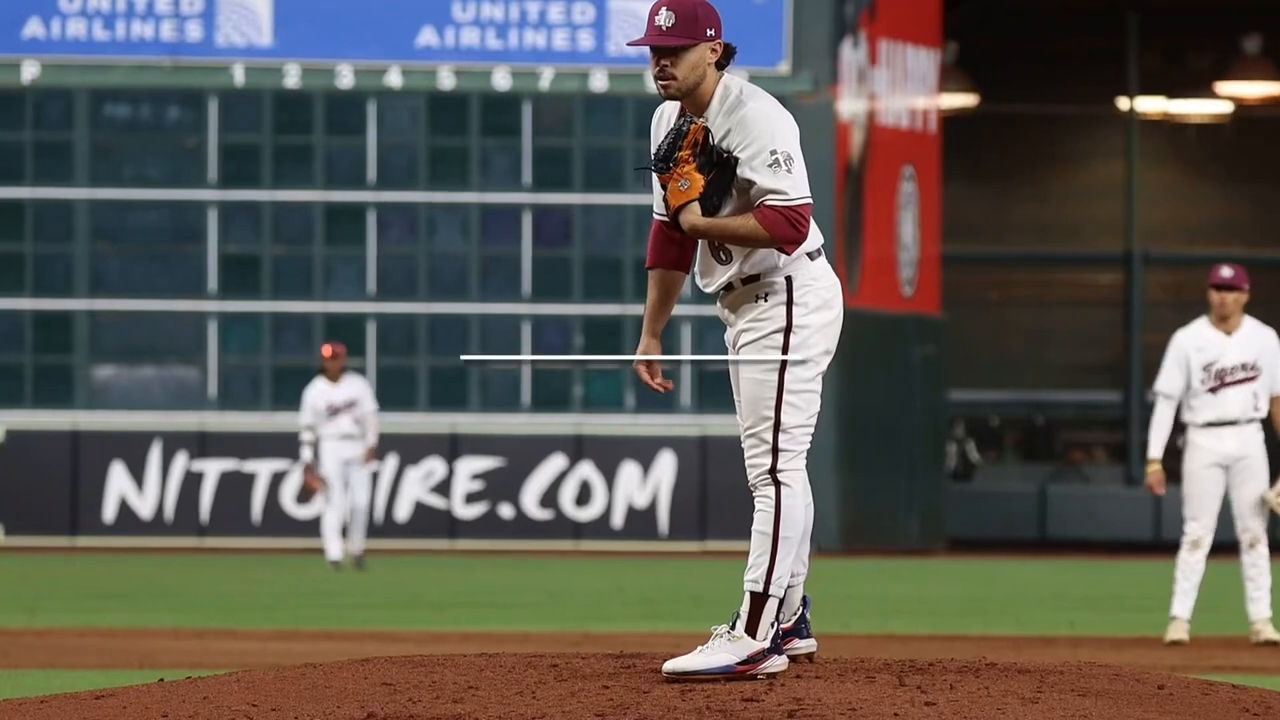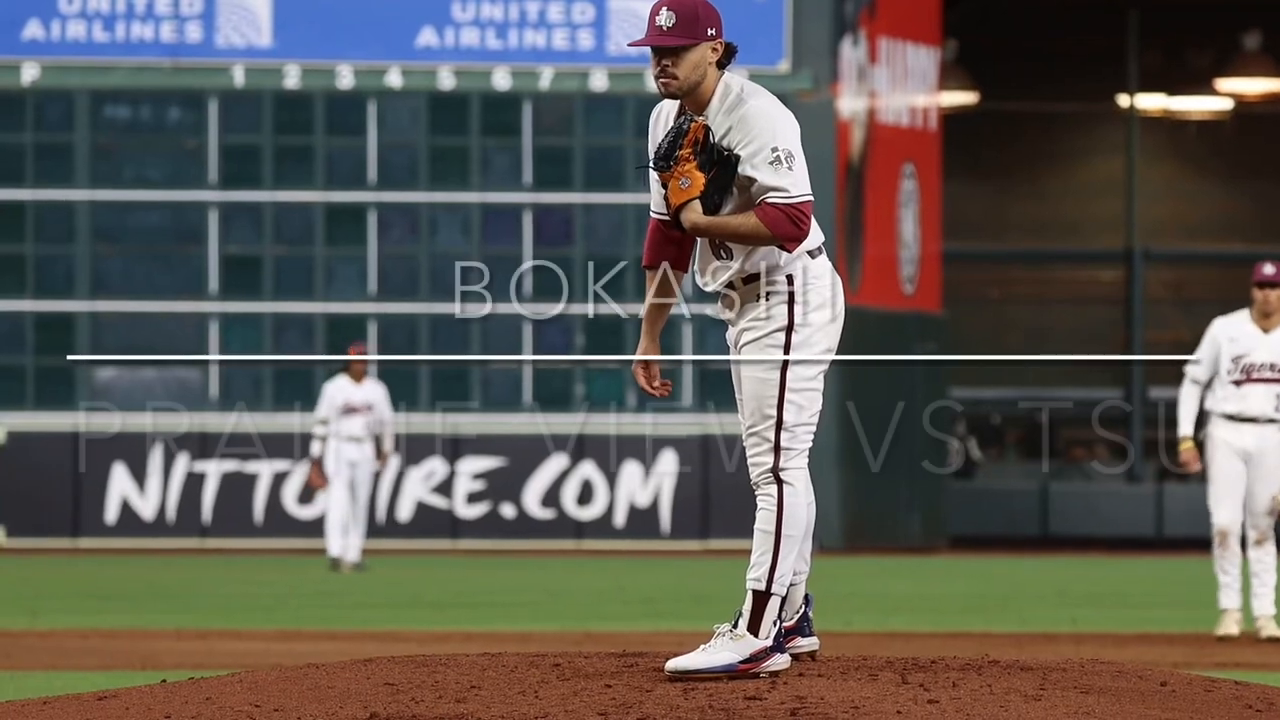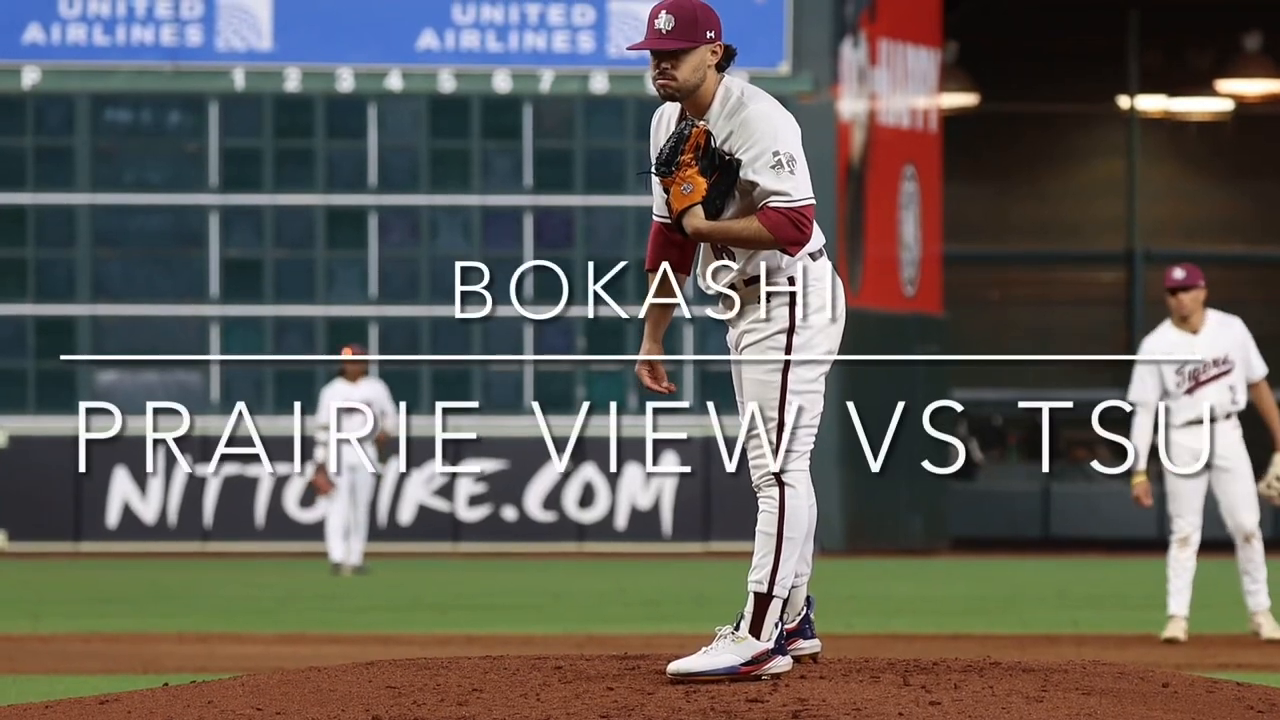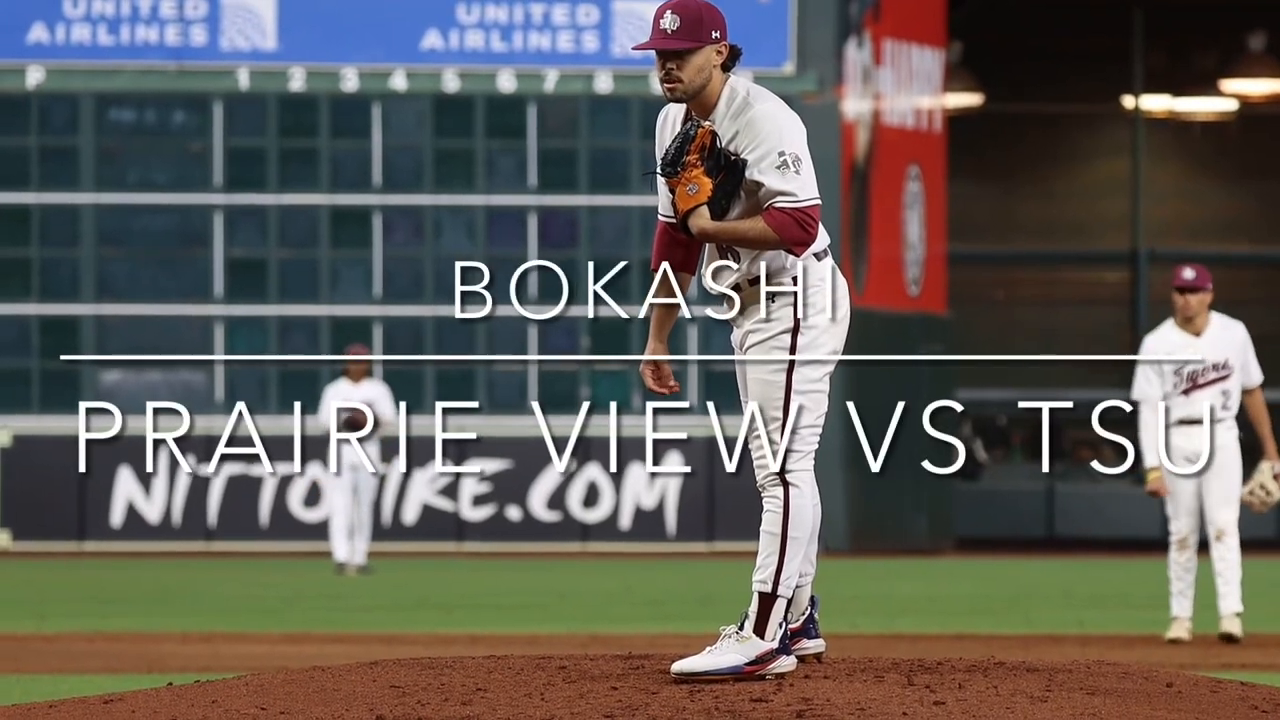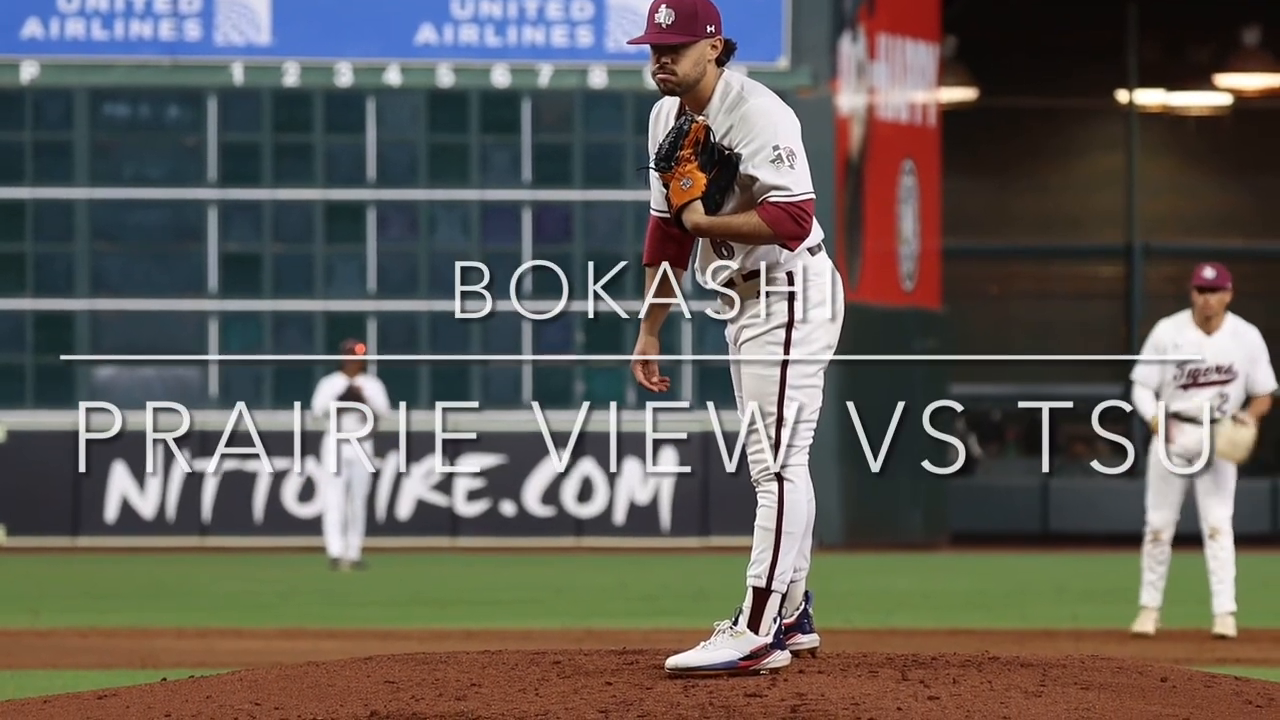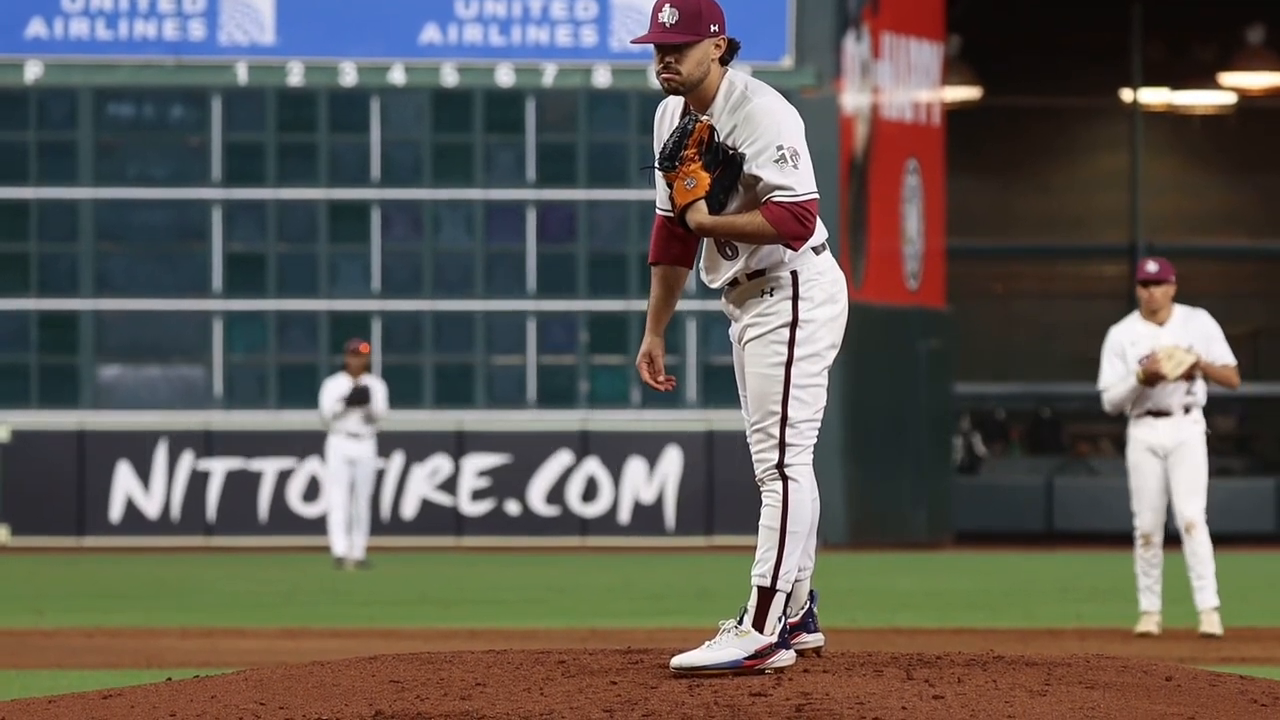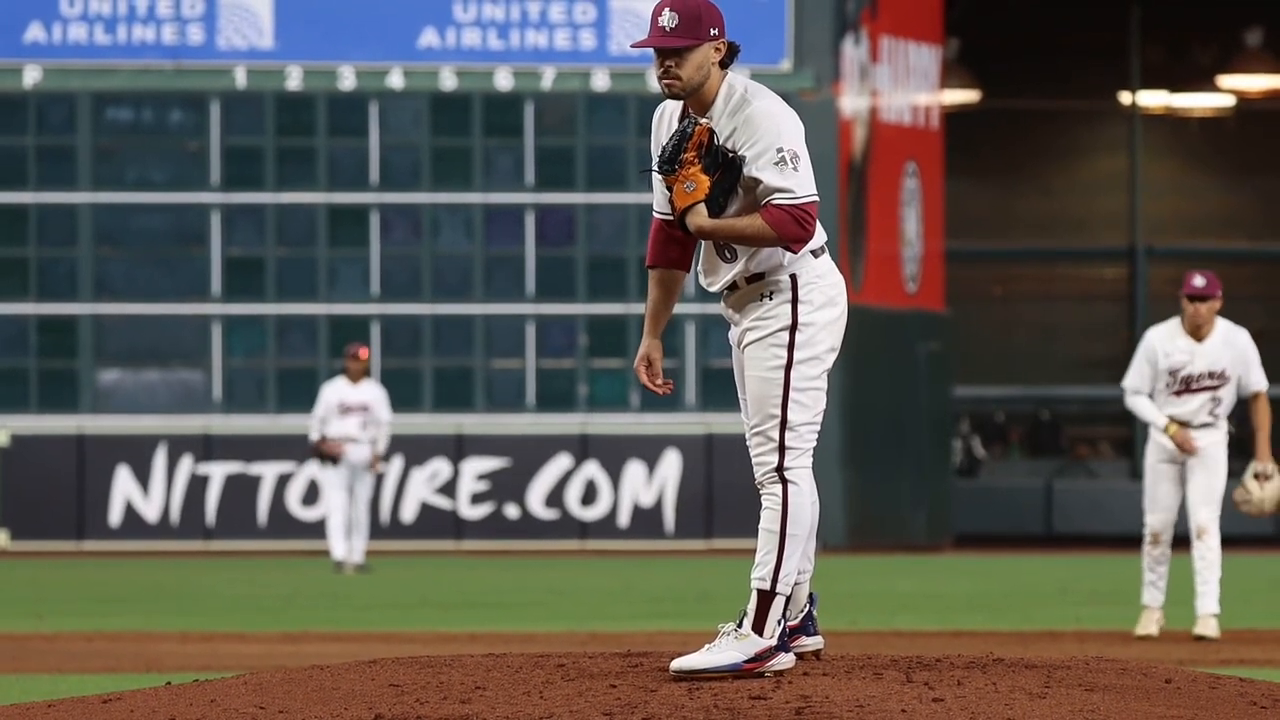
dt=0.7s
person 1, frame 1
left shoulder: (754, 116)
right shoulder: (667, 120)
left elbow: (789, 224)
right elbow: (669, 233)
left wrist: (701, 223)
right wrist: (651, 334)
left hip: (788, 299)
right hip: (742, 303)
left knee: (773, 466)
right knee: (773, 465)
left ankle: (757, 637)
right ankle: (788, 620)
person 1, frame 2
left shoulder: (756, 115)
right shoulder: (666, 119)
left elbow: (790, 221)
right elbow: (666, 232)
left wrist: (701, 221)
right wrist: (649, 336)
left hip: (789, 298)
right hip: (743, 302)
left knee: (776, 464)
right knee: (774, 464)
left ankle: (758, 635)
right ankle: (791, 617)
person 1, frame 3
left shoulder: (757, 118)
right shoulder: (667, 122)
left elbow: (793, 225)
right elbow: (669, 235)
left wrist: (704, 227)
right wrist: (652, 337)
left hip: (791, 300)
right hip: (744, 305)
left knee: (777, 468)
right knee: (776, 467)
left ankle: (760, 638)
right ankle: (792, 620)
person 1, frame 4
left shoulder: (763, 119)
right shoulder: (672, 123)
left elbow: (799, 226)
right elbow: (673, 237)
left wrist: (708, 227)
right wrist: (657, 338)
left hip: (796, 301)
right hip: (749, 306)
left knee: (782, 468)
right knee: (781, 468)
left ankle: (764, 638)
right ankle: (797, 620)
person 1, frame 5
left shoulder: (757, 112)
right shoulder: (665, 115)
left elbow: (792, 219)
right elbow: (665, 227)
left wrist: (702, 222)
right wrist: (649, 330)
left hip: (790, 295)
right hip: (741, 298)
left knee: (776, 462)
right knee: (774, 461)
left ankle: (758, 632)
right ankle: (791, 614)
person 1, frame 6
left shoulder: (760, 112)
right shoulder: (670, 116)
left elbow: (797, 219)
right elbow: (671, 228)
left wrist: (706, 221)
right wrist: (654, 331)
left hip: (793, 293)
right hip: (746, 299)
left knee: (781, 460)
right knee: (777, 460)
left ankle: (763, 631)
right ankle: (796, 613)
person 1, frame 7
left shoulder: (760, 115)
right shoulder: (668, 120)
left elbow: (796, 222)
right elbow: (669, 232)
left wrist: (706, 225)
right wrist: (652, 334)
left hip: (793, 297)
right hip: (744, 303)
left knee: (780, 463)
right knee: (776, 463)
left ankle: (763, 635)
right ankle: (795, 616)
person 2, frame 1
right shoulder: (1187, 339)
right elbow: (1166, 400)
right wrist: (1154, 459)
left hip: (1249, 441)
right hip: (1204, 443)
right knee: (1196, 532)
right ankle: (1179, 619)
person 2, frame 2
right shoulder: (1224, 329)
right elbow: (1192, 383)
right wrist: (1185, 440)
right hip: (1225, 434)
right knee: (1226, 522)
right ankle: (1231, 610)
person 2, frame 3
left shoulder: (1232, 328)
right shoulder: (1155, 345)
right elbow: (1143, 410)
right wrist: (1139, 471)
left hip: (1226, 435)
right hip: (1181, 441)
left knee: (1246, 524)
right knee: (1184, 530)
right ankle: (1177, 617)
person 2, frame 4
left shoulder: (1234, 332)
right shoulder: (1156, 343)
right elbow: (1148, 410)
right wrist: (1152, 469)
left hip: (1222, 437)
right hip: (1177, 441)
left knee: (1223, 525)
right knee: (1182, 532)
left ankle: (1230, 614)
right ankle: (1181, 618)
person 2, frame 5
left shoulder: (1247, 337)
right shoulder: (1166, 331)
left elbow: (1266, 396)
right elbow: (1141, 389)
left wrist: (1249, 414)
right wrist: (1155, 419)
right hip: (1170, 436)
left knee: (1217, 524)
right knee: (1159, 523)
left ankle: (1225, 613)
right ankle: (1149, 608)
person 2, frame 6
left shoulder: (1199, 322)
right shoulder: (1120, 334)
left elbow: (1233, 379)
right elbow: (1110, 402)
left wrist: (1201, 364)
right wrist: (1141, 376)
left hip: (1187, 428)
right hip: (1144, 433)
left knee: (1190, 517)
right knee: (1147, 525)
left ankle: (1208, 608)
right ankle: (1150, 611)
person 2, frame 7
left shoulder: (1238, 340)
right shoulder: (1156, 339)
left elbow: (1258, 395)
right elbow: (1134, 396)
left wrist: (1262, 449)
right wrist: (1170, 428)
left hip: (1210, 438)
right hip: (1164, 437)
left knee: (1204, 523)
right knee: (1157, 524)
left ankle: (1207, 614)
right ankle: (1153, 607)
person 3, frame 1
left shoulder: (864, 45)
right shoulder: (847, 47)
left elbow: (866, 87)
right elbow: (844, 90)
left hip: (860, 121)
right hip: (849, 121)
left knee: (857, 192)
right knee: (848, 195)
left ankle: (854, 275)
right ankle: (849, 274)
person 3, frame 2
left shoulder: (863, 42)
right shoulder: (846, 44)
left elbow: (866, 85)
right elbow: (844, 87)
left hip: (859, 118)
right hip: (849, 120)
left knee: (857, 191)
right knee: (848, 190)
left ankle: (855, 272)
right ankle: (849, 271)
person 3, frame 3
left shoulder: (865, 44)
right shoulder: (847, 46)
left elbow: (867, 87)
right elbow: (844, 89)
left hip: (860, 120)
right hip: (849, 120)
left knee: (858, 195)
right knee: (849, 201)
left ankle: (856, 275)
right ankle: (851, 273)
person 3, frame 4
left shoulder: (868, 43)
right shoulder: (852, 46)
left elbow: (870, 86)
right elbow: (850, 88)
left hip: (864, 119)
right hip: (854, 119)
left knee: (862, 191)
right knee: (854, 188)
left ankle: (861, 273)
right ankle: (855, 274)
person 3, frame 5
left shoulder: (863, 37)
right shoulder: (846, 40)
left elbow: (865, 80)
right elbow: (843, 83)
left hip: (859, 114)
right hip: (848, 115)
left knee: (857, 184)
right knee: (847, 186)
left ankle: (855, 269)
right ankle: (850, 267)
person 3, frame 6
left shoulder: (866, 36)
right shoulder: (849, 40)
left elbow: (868, 79)
right elbow: (848, 83)
left wrist: (866, 104)
left hip: (863, 115)
right hip: (853, 115)
left knee: (861, 184)
right knee: (853, 184)
left ankle: (860, 268)
right ankle: (854, 266)
person 3, frame 7
left shoulder: (865, 39)
right shoulder: (848, 43)
left elbow: (868, 81)
right elbow: (846, 87)
left wrist: (863, 109)
left hip: (861, 117)
right hip: (851, 117)
left knee: (860, 189)
right knee: (851, 187)
left ankle: (859, 270)
right ankle: (853, 271)
person 4, frame 1
left shoulder: (358, 382)
right shoulder: (313, 391)
left elbow: (370, 414)
right elbow: (307, 427)
left wrist: (372, 445)
right wrist: (308, 462)
left hip: (358, 448)
right hip: (331, 448)
left knee: (361, 502)
right knee: (333, 503)
left ankle: (356, 551)
right ankle: (334, 557)
person 4, frame 2
left shoulder: (378, 389)
right shoulder: (333, 386)
left elbow: (386, 421)
right elbow: (321, 421)
left wrist: (386, 451)
right wrist: (315, 457)
left hip: (365, 451)
right hip: (337, 448)
left knee: (360, 505)
right knee: (338, 501)
left ankle: (354, 557)
right ankle: (335, 554)
person 4, frame 3
left shoulder: (377, 387)
right shoulder: (330, 390)
left elbow: (390, 415)
right elbow: (322, 427)
left wrist: (385, 432)
right wrist: (320, 463)
left hip: (366, 452)
right hip: (338, 451)
left knee: (361, 507)
right knee: (337, 505)
left ankle: (355, 560)
right ankle: (337, 560)
person 4, frame 4
left shoulder: (379, 388)
right shoulder: (333, 389)
left elbow: (391, 418)
right elbow: (324, 420)
left wrist: (370, 417)
right wrist: (343, 422)
left hip: (369, 451)
right hip: (341, 450)
left knee: (365, 506)
right knee: (341, 505)
left ankle: (360, 559)
right ankle: (342, 559)
person 4, frame 5
left shoulder: (373, 384)
right shoulder: (328, 383)
left elbow: (384, 411)
right elbow: (318, 411)
left wrist: (364, 397)
right wrist: (340, 398)
left hip: (362, 446)
right hip: (335, 445)
left knee: (358, 502)
right knee: (334, 500)
left ankle: (354, 554)
right ankle: (335, 554)
person 4, frame 6
left shoulder: (376, 384)
right shoulder: (332, 383)
left elbow: (379, 416)
right elbow: (326, 414)
left wrist: (368, 401)
right wrist: (347, 401)
left hip: (366, 446)
right hip: (339, 444)
left knee: (363, 501)
right knee: (338, 500)
left ankle: (358, 554)
right ankle: (340, 553)
person 4, frame 7
left shoulder: (376, 390)
right shoulder: (330, 388)
left elbow: (384, 424)
right elbow: (317, 419)
left wrist: (378, 455)
right wrist: (317, 443)
left hip: (364, 452)
right hip: (336, 451)
left knee: (362, 506)
right knee: (336, 504)
left ankle: (358, 558)
right ankle: (339, 557)
